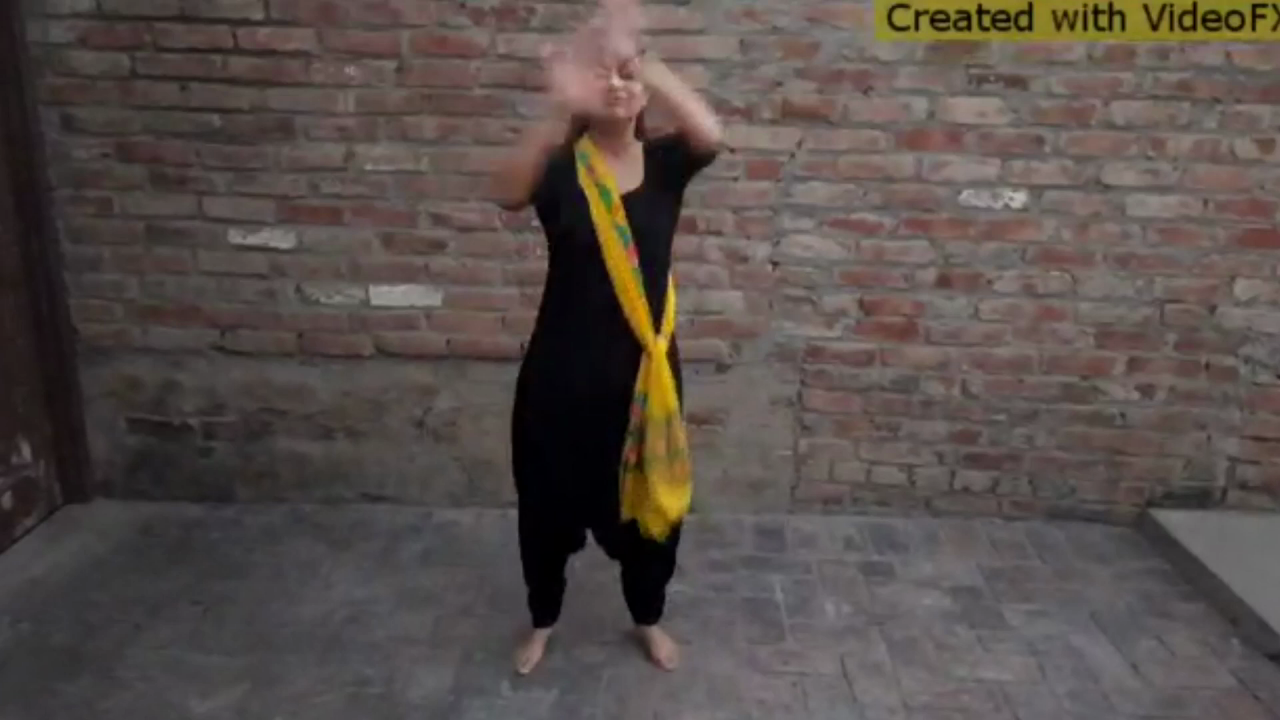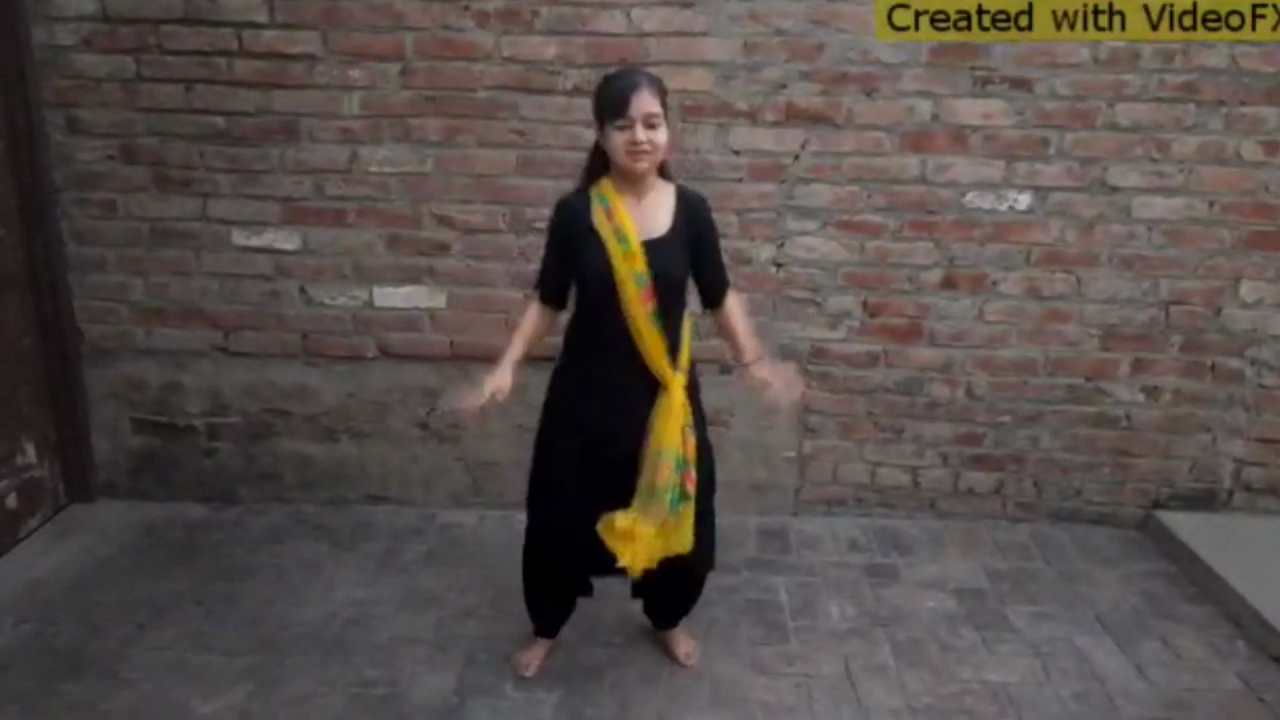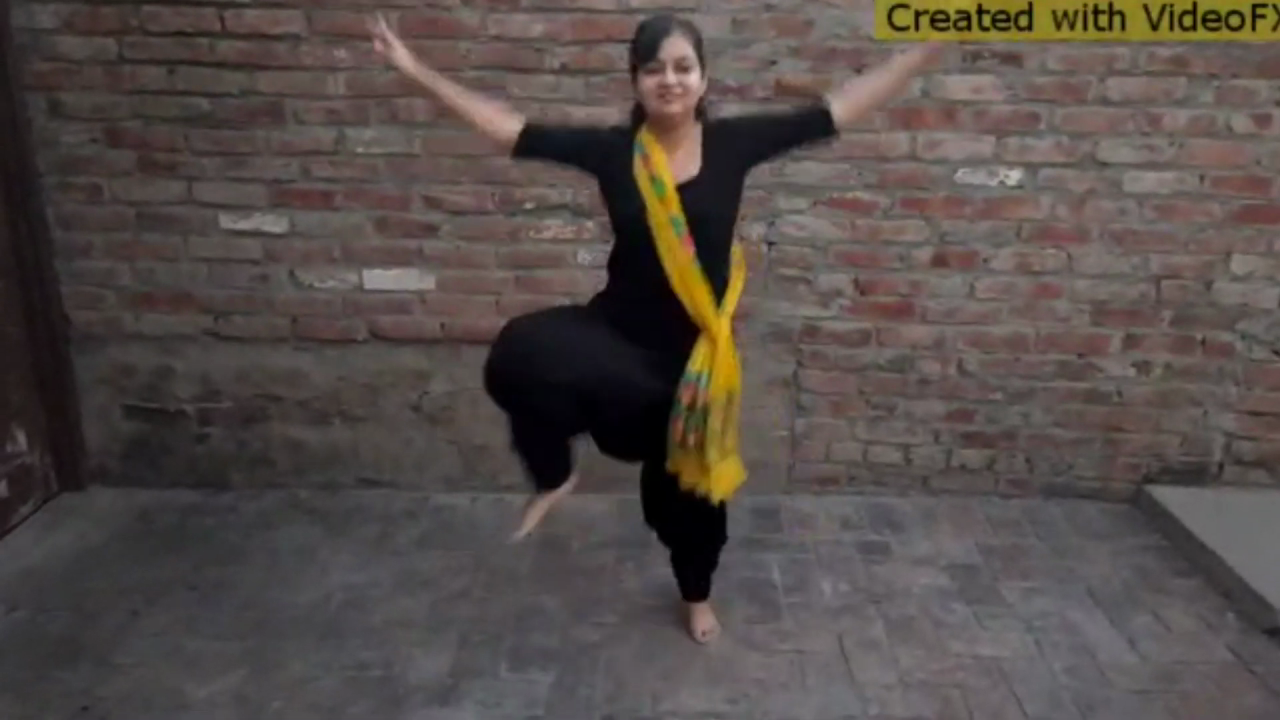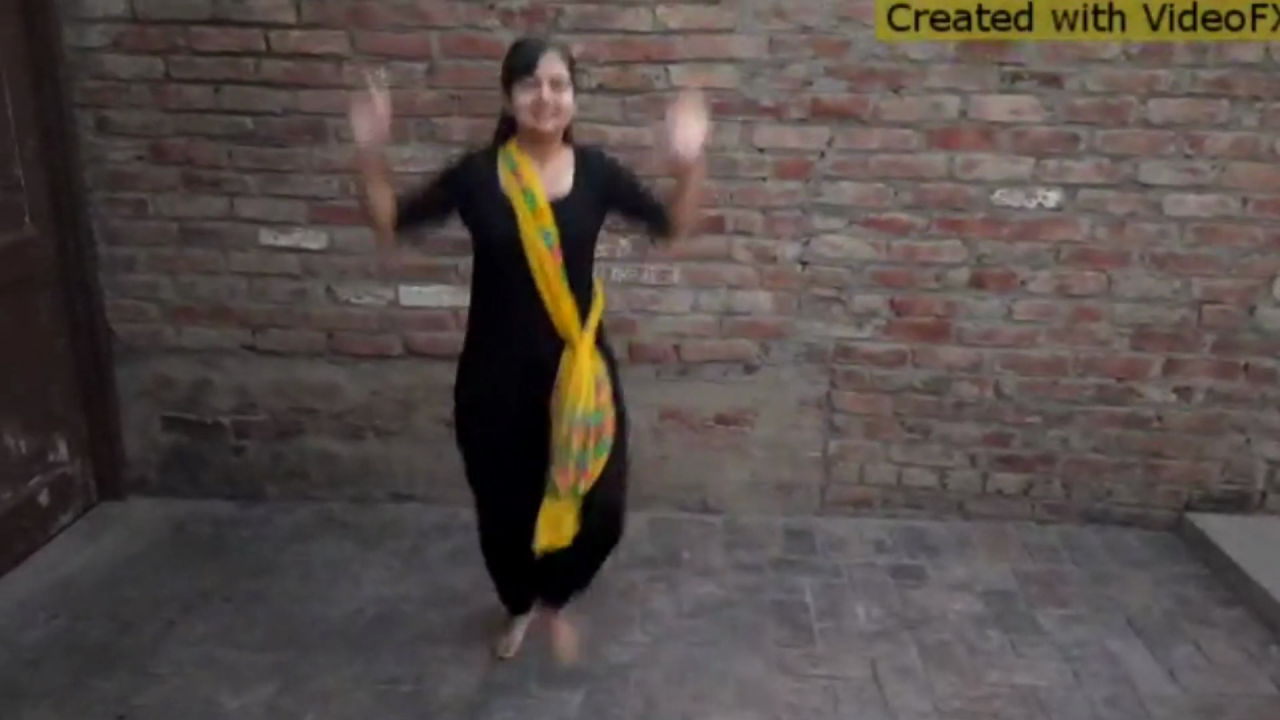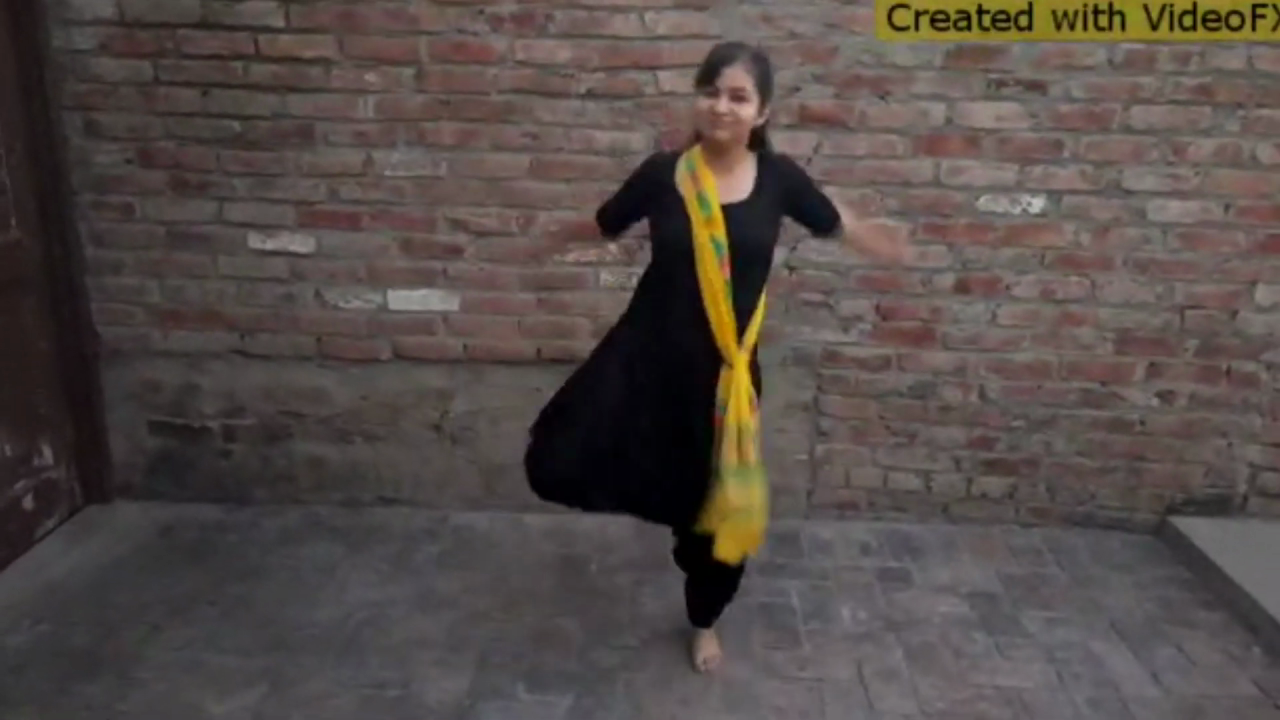
dt=1s
person 1, frame 1
left shoulder: (667, 161)
right shoulder: (555, 165)
left elbow: (711, 135)
right elbow: (508, 191)
left wrist: (648, 64)
right wrist: (563, 108)
left hip: (642, 366)
right hip: (563, 365)
left knee: (648, 497)
right knee: (549, 498)
left ankle: (648, 619)
right ankle: (542, 621)
person 1, frame 2
left shoulder: (691, 210)
right shoulder: (575, 211)
left elbow: (719, 294)
right elbow: (547, 300)
left wrist: (754, 359)
right wrist: (506, 367)
left hip: (665, 402)
right hip: (584, 400)
left knee: (685, 534)
right knee: (559, 527)
left ankle: (671, 618)
right ankle: (545, 628)
person 1, frame 3
left shoulder: (733, 140)
right shoulder: (610, 148)
left elbow: (835, 111)
right elbow: (513, 132)
left wrist: (922, 54)
right wrist: (419, 74)
left hip: (694, 342)
right hip: (617, 329)
left knee: (692, 478)
right knee: (521, 359)
left ankle: (696, 593)
right ankle: (554, 476)
person 1, frame 4
left shoulder: (596, 170)
right shoulder: (476, 173)
left elbow: (670, 229)
right elbow: (393, 226)
left wrist: (687, 168)
right wrist: (373, 167)
left hip: (576, 367)
right hip: (497, 368)
left knee: (595, 512)
right knee: (503, 507)
left ankle: (554, 599)
right ankle: (518, 603)
person 1, frame 5
left shoulder: (775, 173)
right shoulder: (664, 171)
left elbow: (828, 220)
right elbow: (607, 221)
left wrist: (877, 236)
right wrist: (555, 239)
left hip: (724, 369)
right hip: (651, 355)
left knee: (717, 506)
right knee: (576, 459)
left ankle: (704, 620)
